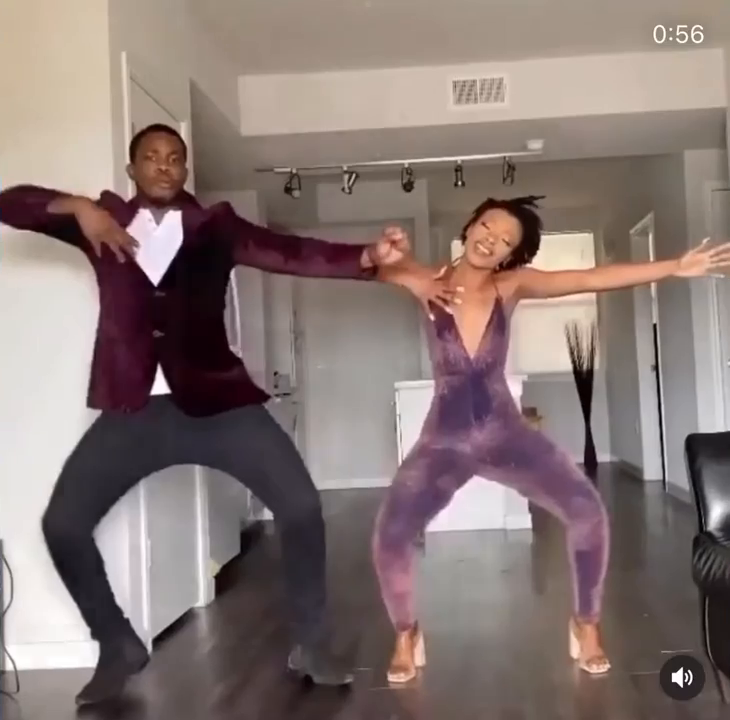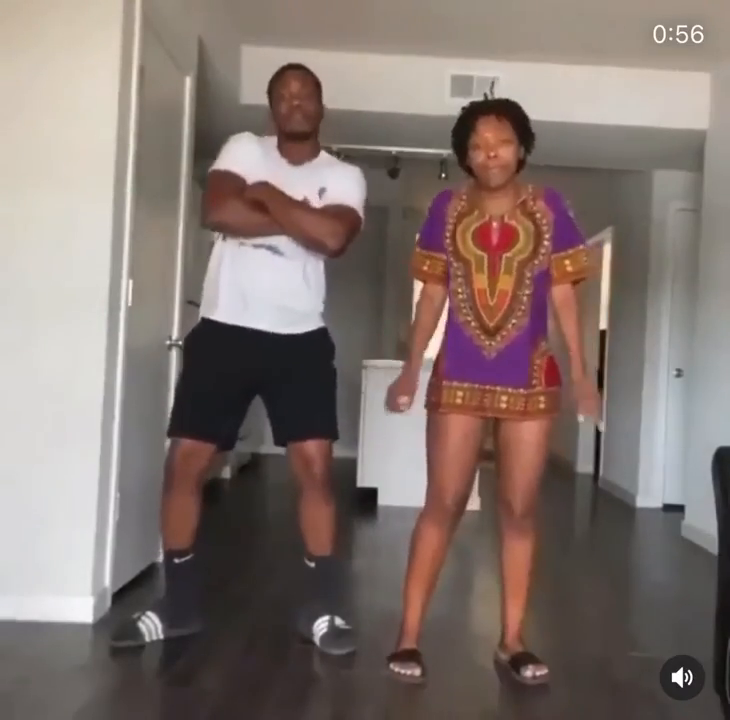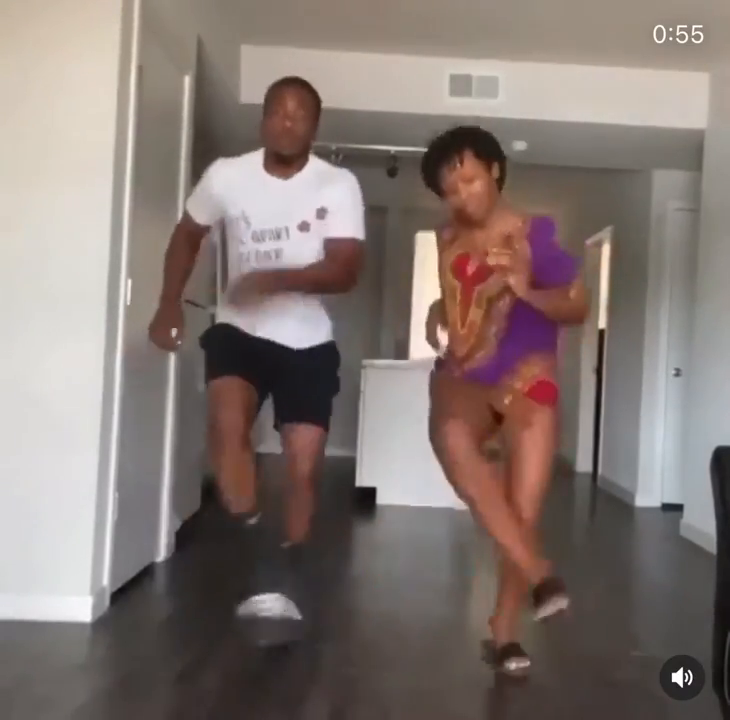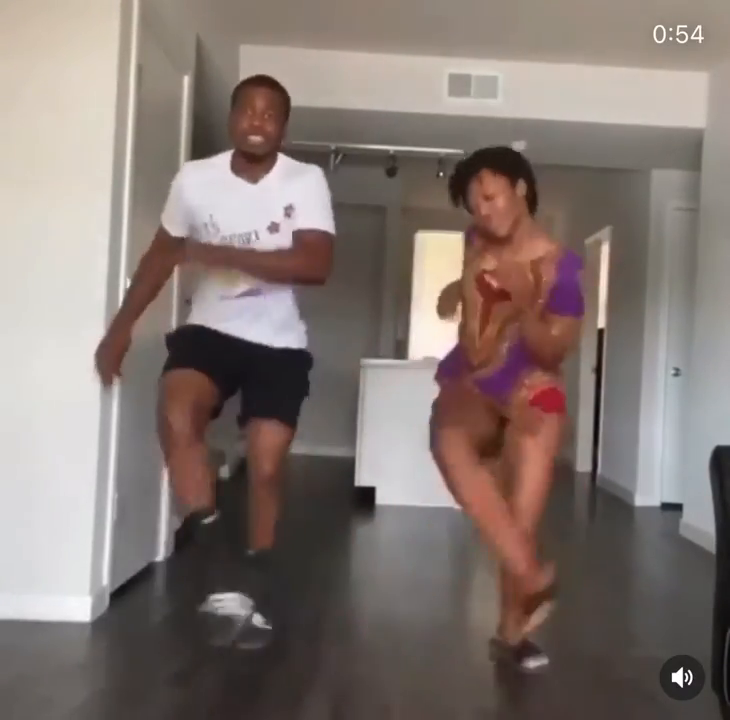
dt=1s
person 1, frame 1
left shoulder: (214, 225)
right shoulder: (102, 219)
left elbow: (289, 252)
left wrist: (366, 258)
right wrist: (74, 205)
left hip: (217, 400)
right hip: (133, 407)
left knee: (301, 507)
right knee: (62, 523)
left ankle: (310, 643)
right ankle: (118, 646)
person 1, frame 2
left shoulder: (345, 176)
right shoulder: (242, 149)
left elbow: (333, 238)
right elbow: (217, 213)
left wrist: (267, 196)
right wrist: (297, 220)
left hip: (299, 339)
right hip: (223, 331)
left knee: (314, 468)
right knee: (184, 462)
left ankle: (321, 605)
right ankle: (179, 601)
person 1, frame 3
left shoulder: (339, 186)
right shoulder: (224, 175)
left elbow: (345, 271)
right elbow: (186, 235)
left wrist: (274, 280)
right wrist: (167, 308)
left hip: (308, 345)
right hip: (239, 331)
left knee: (303, 468)
right knee: (228, 418)
left ankle: (280, 581)
right ankle: (260, 570)
person 1, frame 4
left shoulder: (307, 181)
right shoulder: (193, 179)
left elbow: (316, 264)
right elbow: (163, 252)
left wrist: (225, 257)
right wrist: (121, 326)
left hip: (278, 345)
right hip: (209, 332)
left knee: (265, 469)
right knee: (176, 413)
left ankle: (256, 595)
person 2, frame 1
left shoulder: (510, 285)
left elbow: (592, 280)
left wrist: (673, 267)
left hip: (505, 433)
right hip: (443, 440)
left knee: (587, 511)
right knee: (391, 535)
left ankle: (586, 625)
right ankle: (406, 636)
person 2, frame 2
left shoulder: (549, 209)
right shoulder: (447, 209)
left elbow: (563, 295)
right elbow: (432, 295)
left wrist: (581, 375)
right wrist: (409, 370)
left hip: (528, 380)
right hip: (459, 378)
left knee: (518, 511)
right knee: (443, 504)
left ankle: (512, 640)
right ankle: (408, 636)
person 2, frame 3
left shoulder: (536, 234)
right shoulder: (450, 234)
left elbow: (576, 308)
left wrist: (524, 291)
right wrist: (439, 310)
left hip: (526, 382)
right hip: (463, 377)
left knee: (524, 515)
right knee: (452, 441)
left ankle: (503, 634)
right ankle: (537, 571)
person 2, frame 4
left shoulder: (559, 265)
right shoulder: (480, 242)
left elbow: (553, 353)
left wrist: (519, 306)
right wrist: (456, 291)
left hip: (530, 396)
right hip: (469, 387)
left knee: (522, 525)
right knee: (448, 443)
left ankle: (511, 631)
right ankle: (531, 578)
